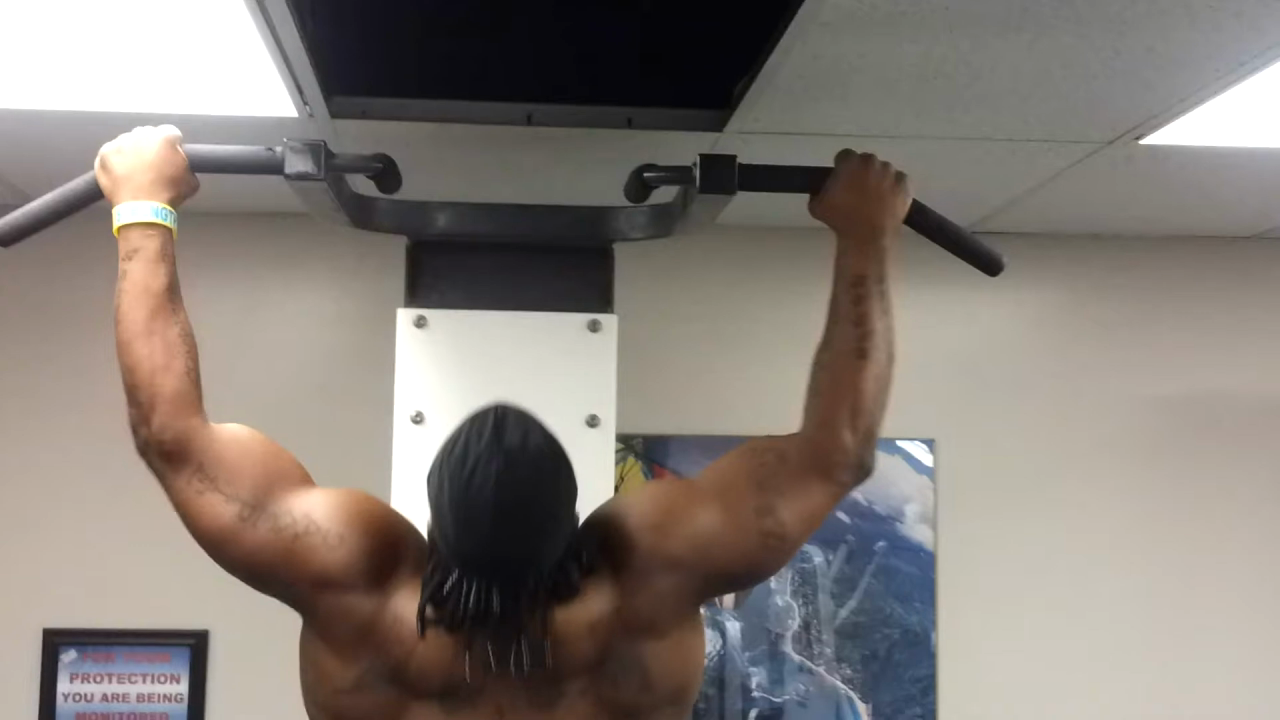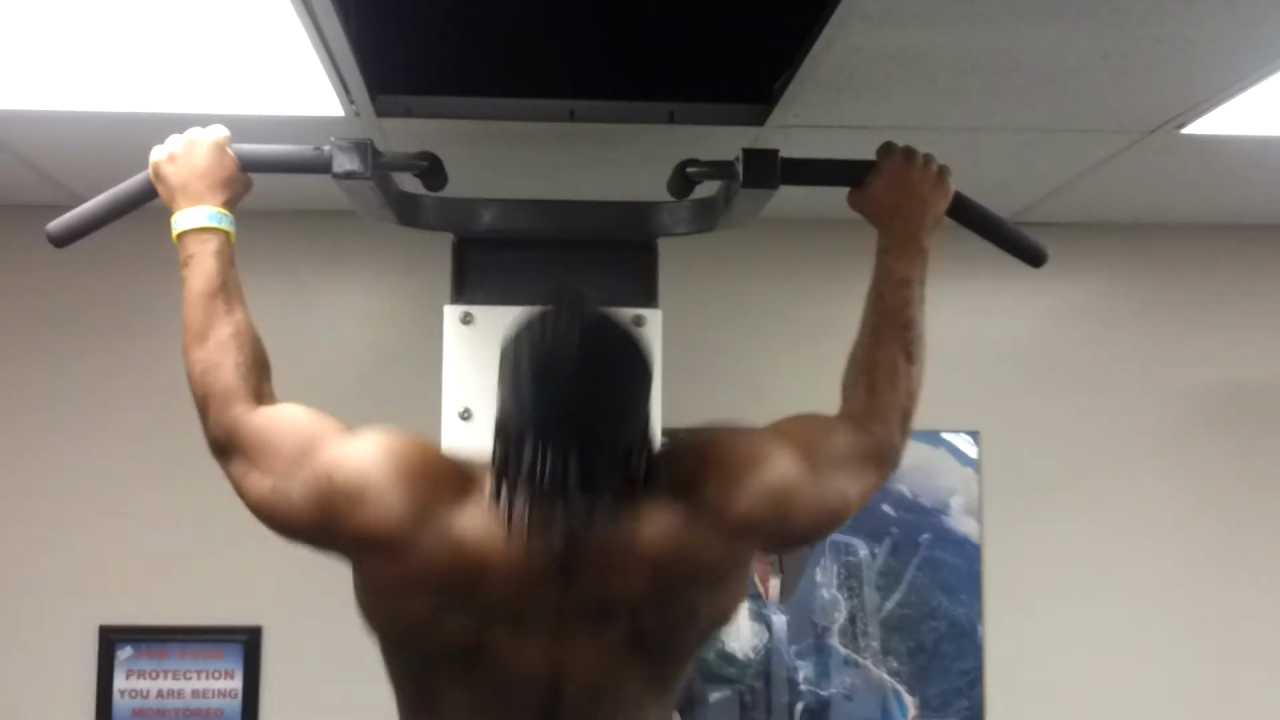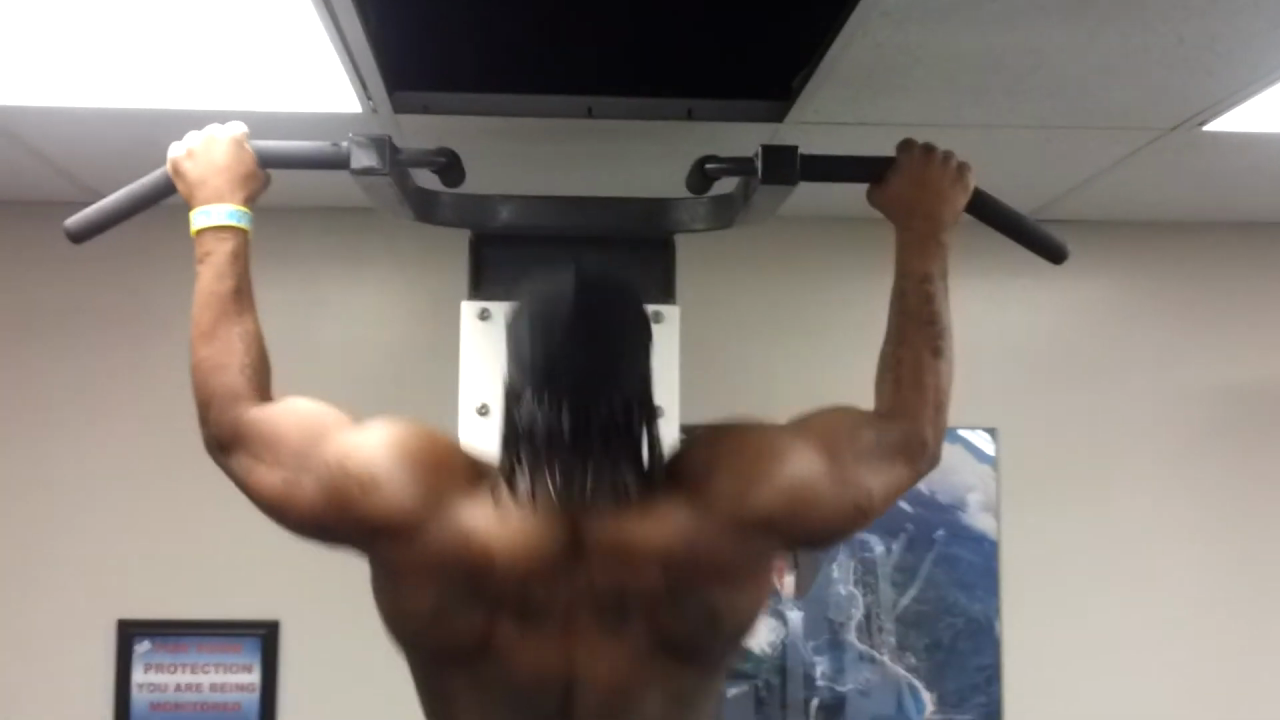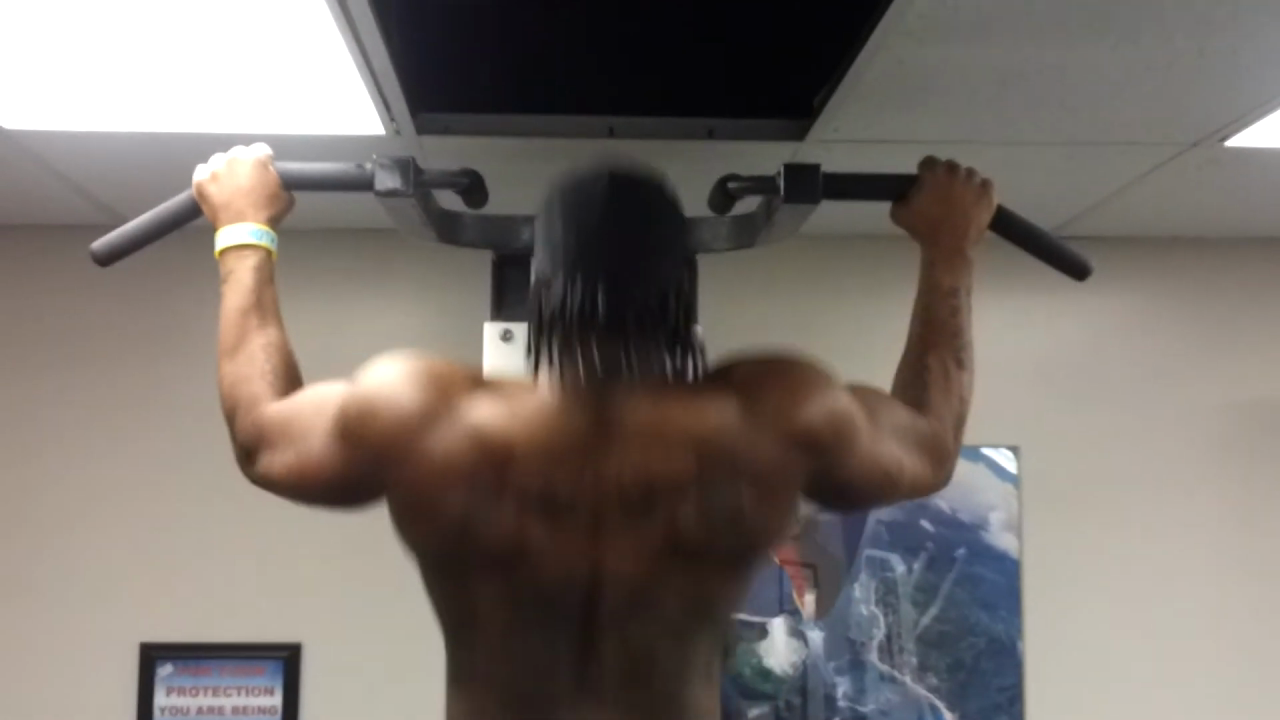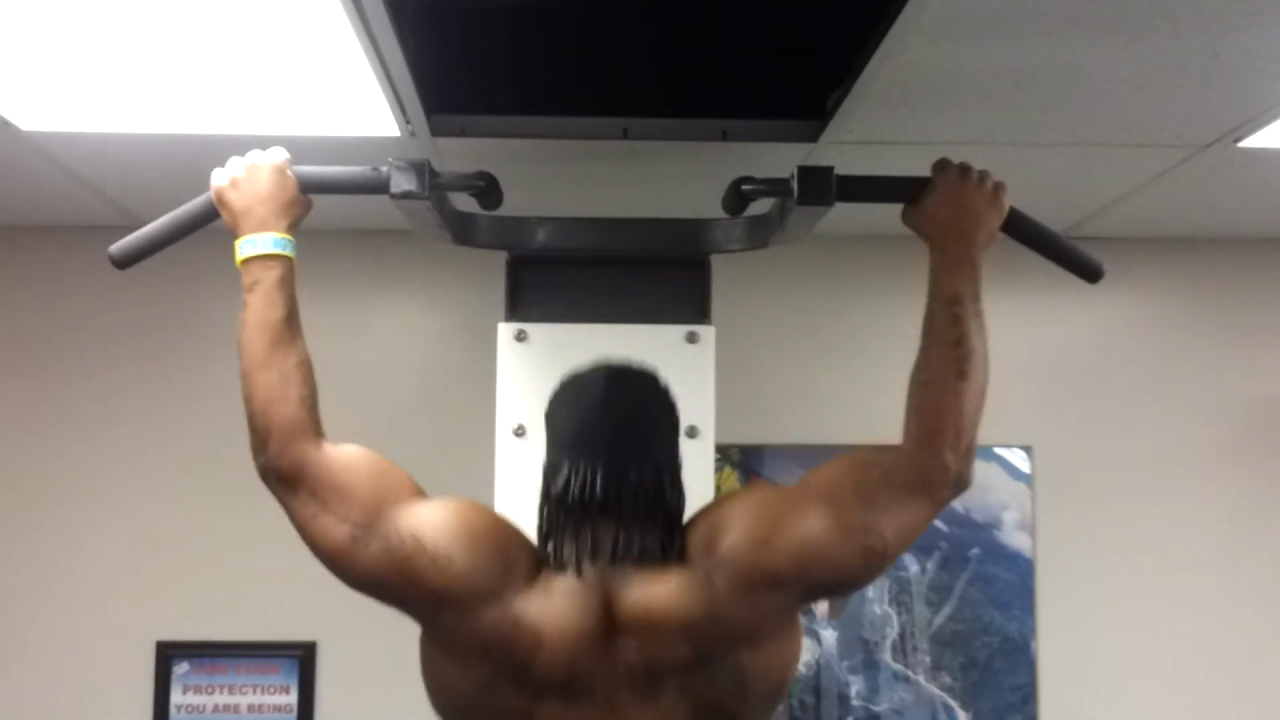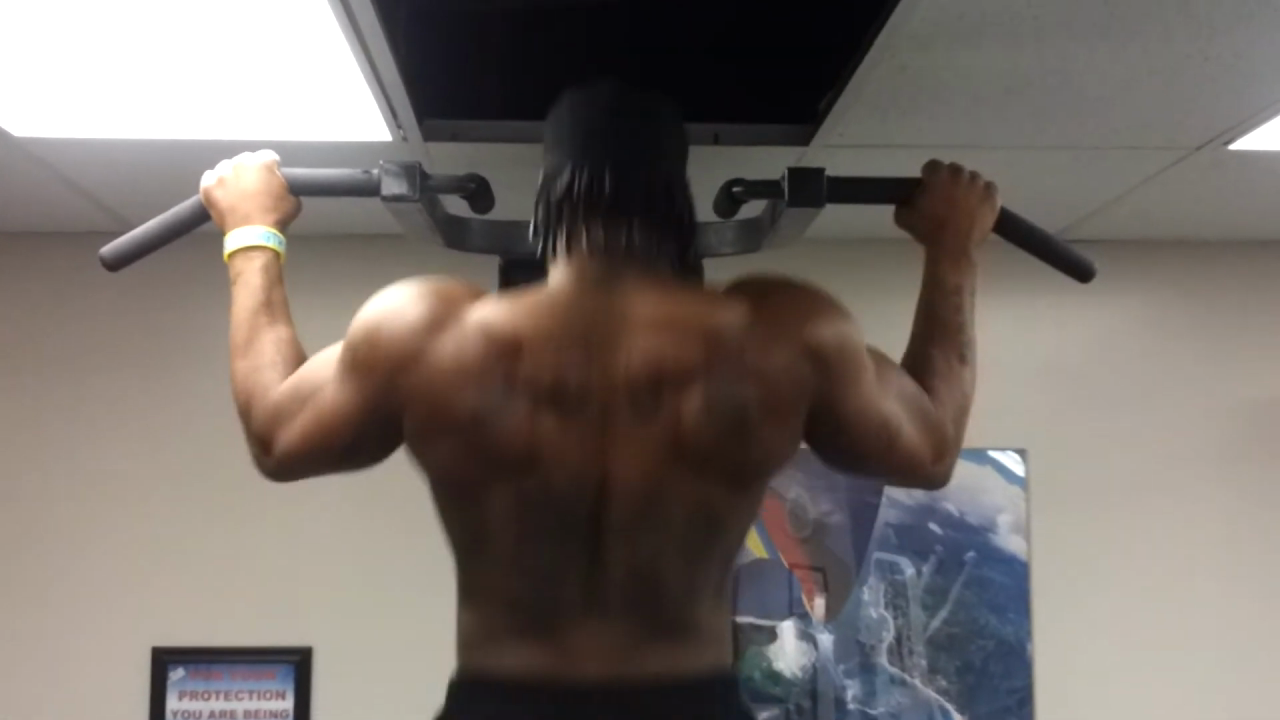
dt=0.7s
person 1, frame 1
left shoulder: (353, 591)
right shoulder: (647, 595)
left elbow: (167, 430)
right elbow: (839, 448)
left wrist: (143, 211)
right wrist: (864, 238)
person 1, frame 2
left shoulder: (403, 513)
right shoulder: (708, 520)
left elbow: (235, 420)
right elbow: (875, 436)
left wrist: (201, 216)
right wrist: (903, 238)
person 1, frame 3
left shoulder: (418, 514)
right shoulder: (727, 519)
left elbow: (232, 423)
right elbow: (910, 438)
left wrist: (220, 212)
right wrist: (922, 233)
person 1, frame 4
left shoulder: (426, 416)
right shoulder: (767, 417)
left elbow: (258, 433)
right elbow: (930, 450)
left wrist: (243, 232)
right wrist: (948, 252)
person 1, frame 5
left shoulder: (474, 590)
right shoulder: (743, 587)
left elbow: (286, 452)
right elbow: (939, 460)
left wrist: (265, 241)
right wrist: (955, 255)
person 1, frame 6
left shoulder: (424, 331)
right shoulder: (782, 335)
left elbow: (273, 438)
right elbow: (930, 451)
left wrist: (253, 233)
right wrist: (951, 249)
